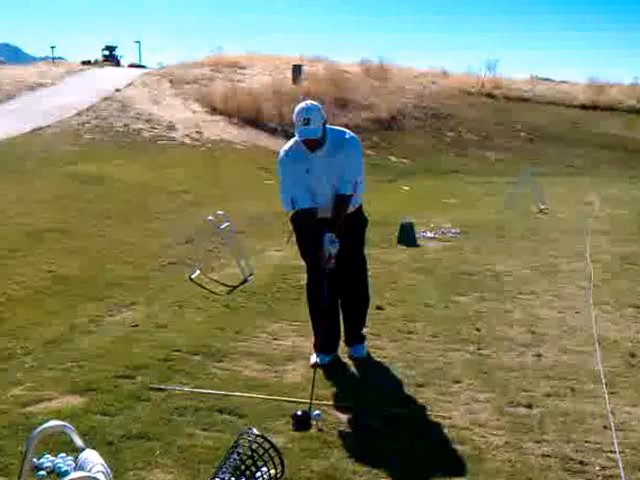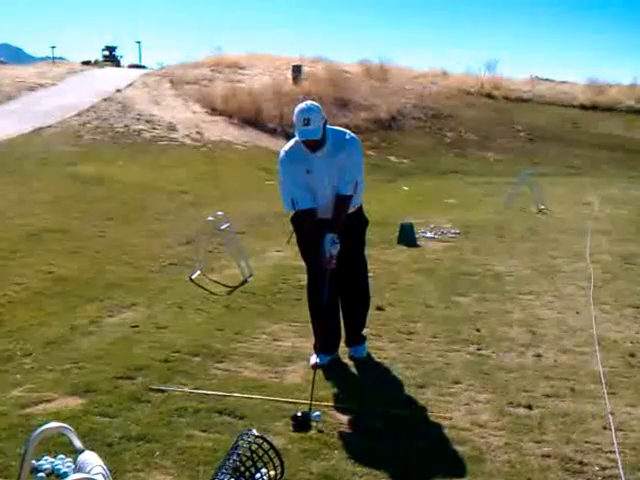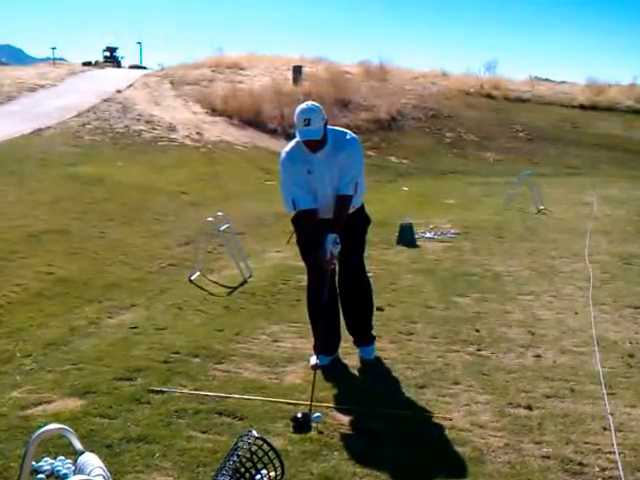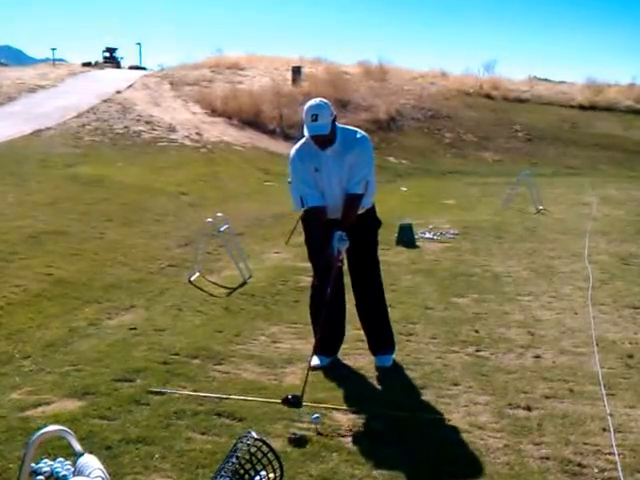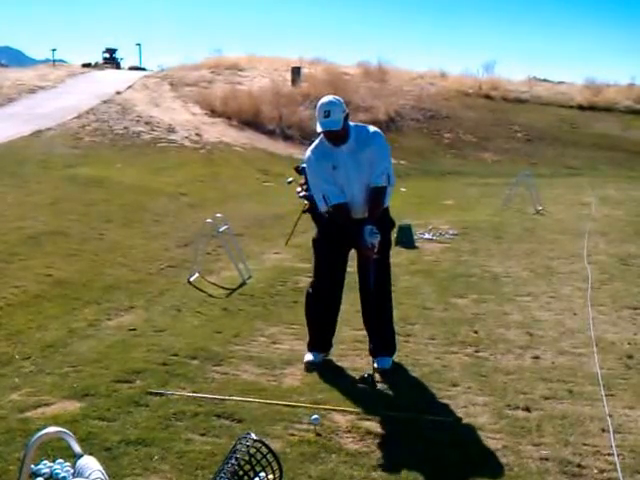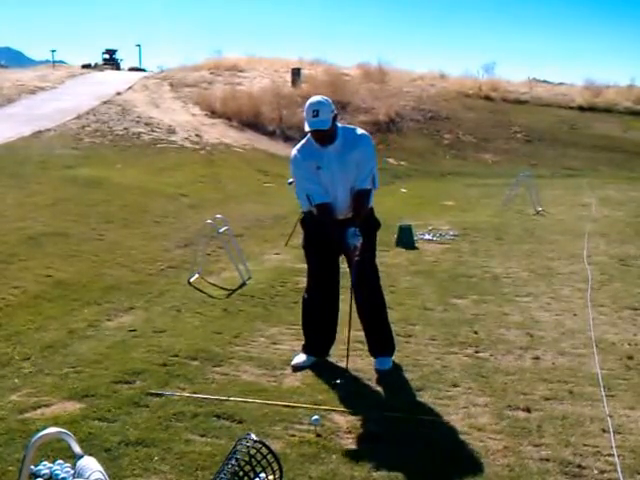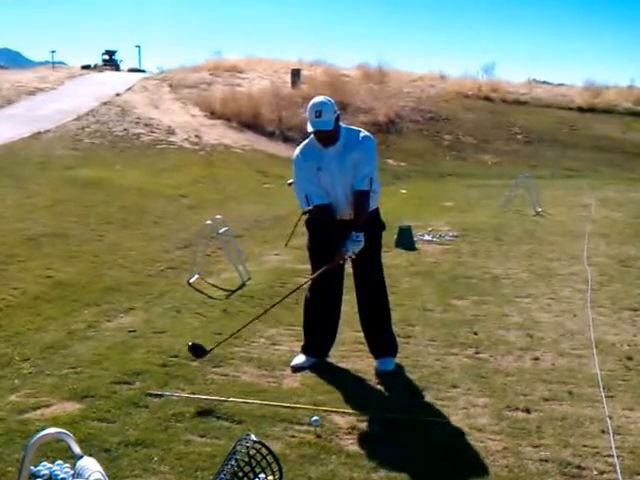
dt=0.4s
person 1, frame 1
left shoulder: (348, 143)
right shoulder: (288, 156)
left elbow: (345, 193)
right elbow: (302, 205)
left wrist: (333, 234)
right wrist: (319, 241)
left hip: (348, 218)
right hip: (310, 221)
left knee: (353, 279)
right knee: (318, 282)
left ankle: (355, 338)
right ankle: (325, 345)
person 1, frame 2
left shoulder: (348, 143)
right shoulder: (289, 156)
left elbow: (345, 194)
right elbow: (303, 206)
left wrist: (334, 234)
right wrist: (319, 244)
left hip: (348, 219)
right hip: (311, 222)
left knee: (353, 280)
right knee: (319, 283)
left ankle: (355, 338)
right ankle: (325, 346)
person 1, frame 3
left shoulder: (349, 143)
right shoulder: (289, 157)
left elbow: (346, 193)
right elbow: (303, 206)
left wrist: (334, 234)
right wrist: (319, 245)
left hip: (349, 218)
right hip: (311, 222)
left knee: (354, 279)
right knee: (319, 283)
left ankle: (364, 338)
right ankle: (325, 347)
person 1, frame 4
left shoulder: (359, 142)
right shoulder: (299, 155)
left elbow: (356, 192)
right elbow: (312, 204)
left wrist: (342, 232)
right wrist: (327, 240)
left hip: (359, 219)
right hip: (321, 223)
left knee: (368, 284)
right knee: (324, 285)
left ankle: (383, 347)
right ankle: (325, 348)
person 1, frame 5
left shoulder: (373, 138)
right shoulder: (314, 156)
left elbow: (379, 186)
right elbow: (334, 203)
left wrist: (371, 227)
right wrist: (355, 236)
left hip: (374, 218)
right hip: (334, 223)
left knee: (377, 286)
right knee: (324, 284)
left ankle: (383, 349)
right ankle: (318, 346)
person 1, frame 6
left shoulder: (360, 141)
right shoulder: (300, 155)
left elbow: (363, 189)
right elbow: (318, 202)
left wrist: (355, 229)
right wrist: (340, 239)
left hip: (359, 220)
right hip: (320, 225)
left knee: (367, 286)
right knee: (319, 287)
left ankle: (382, 350)
right ankle: (315, 348)
person 1, frame 7
left shoulder: (363, 142)
right shoulder: (303, 155)
left elbow: (363, 191)
right elbow: (318, 204)
left wrist: (356, 232)
right wrist: (337, 240)
left hip: (364, 221)
right hip: (324, 225)
left knee: (371, 287)
right knee: (322, 287)
left ankle: (384, 351)
right ankle: (314, 349)
